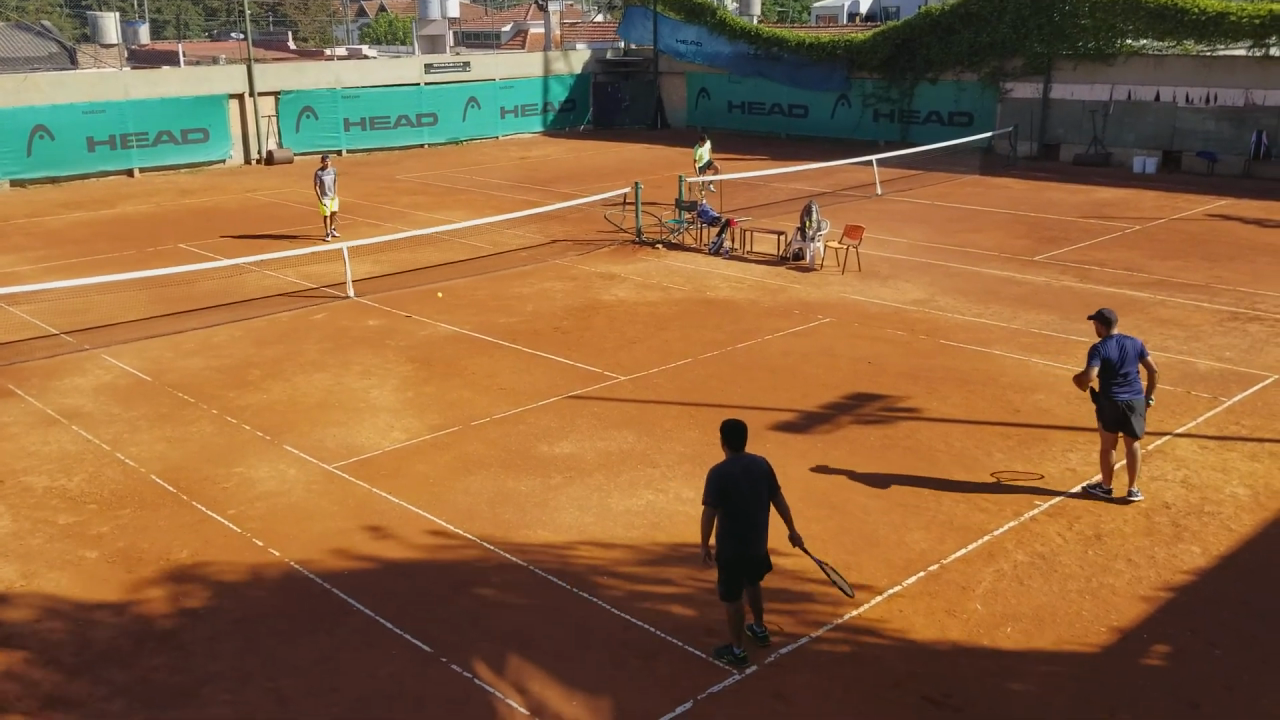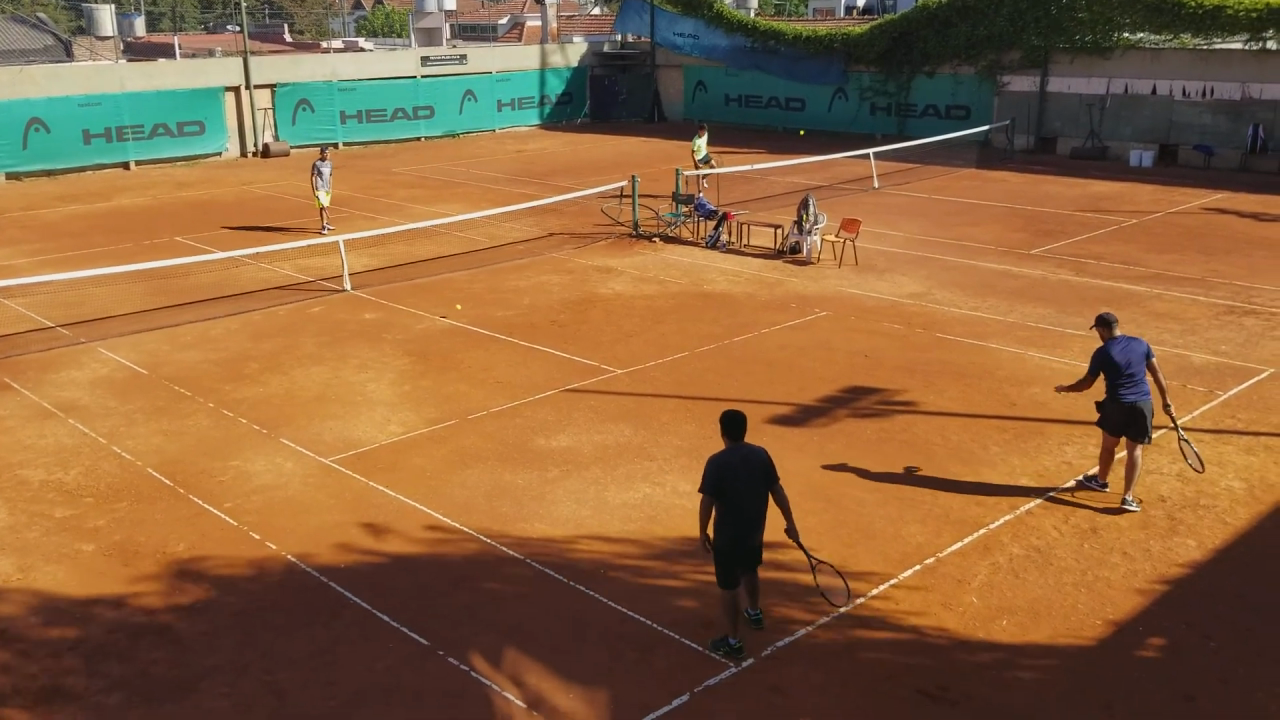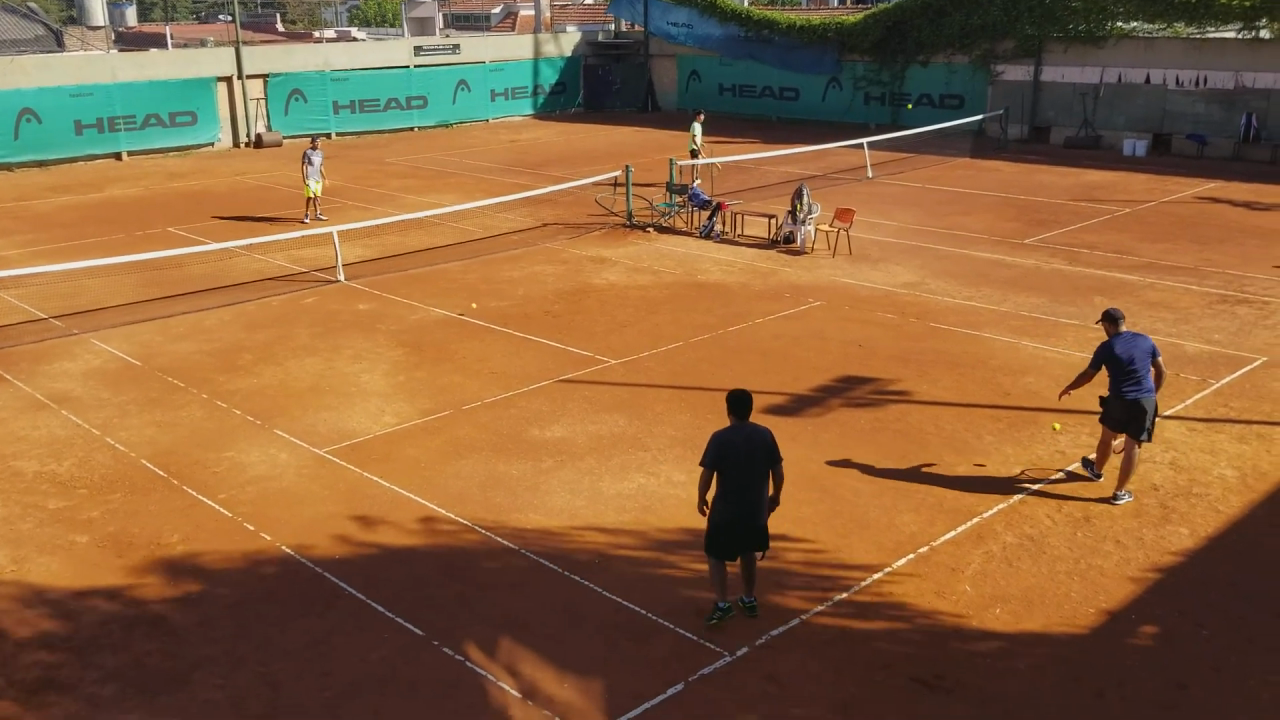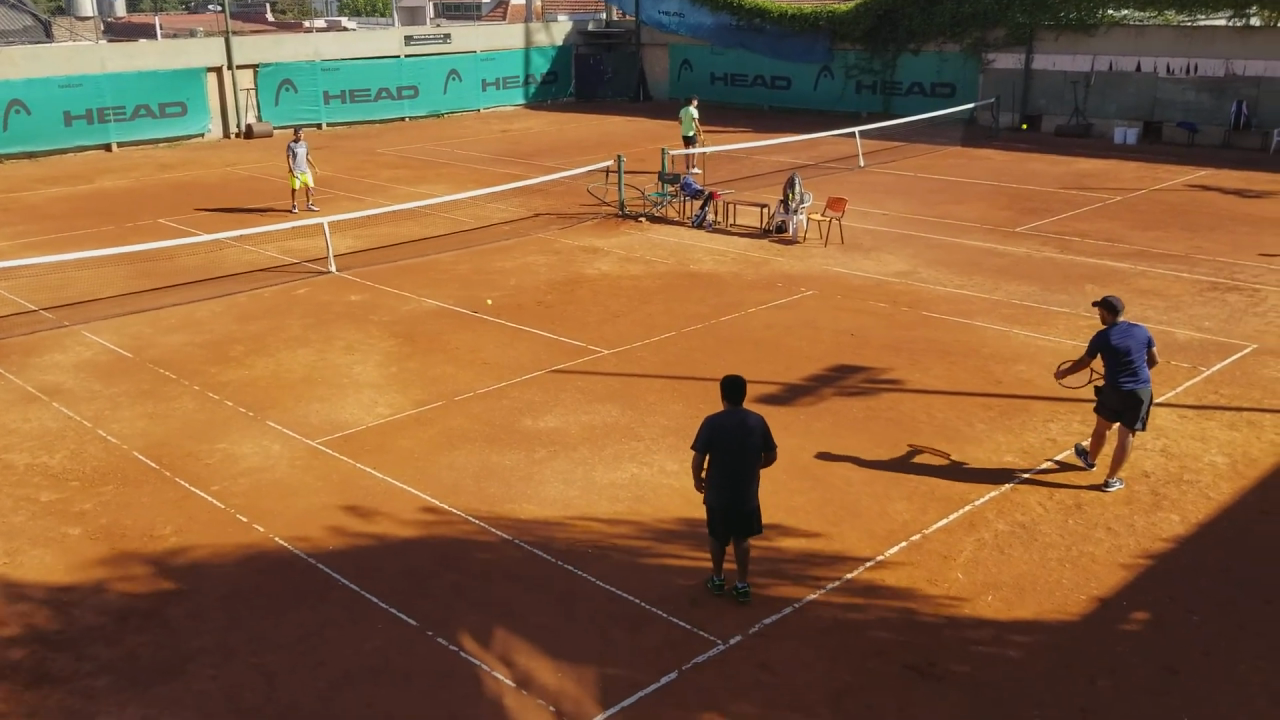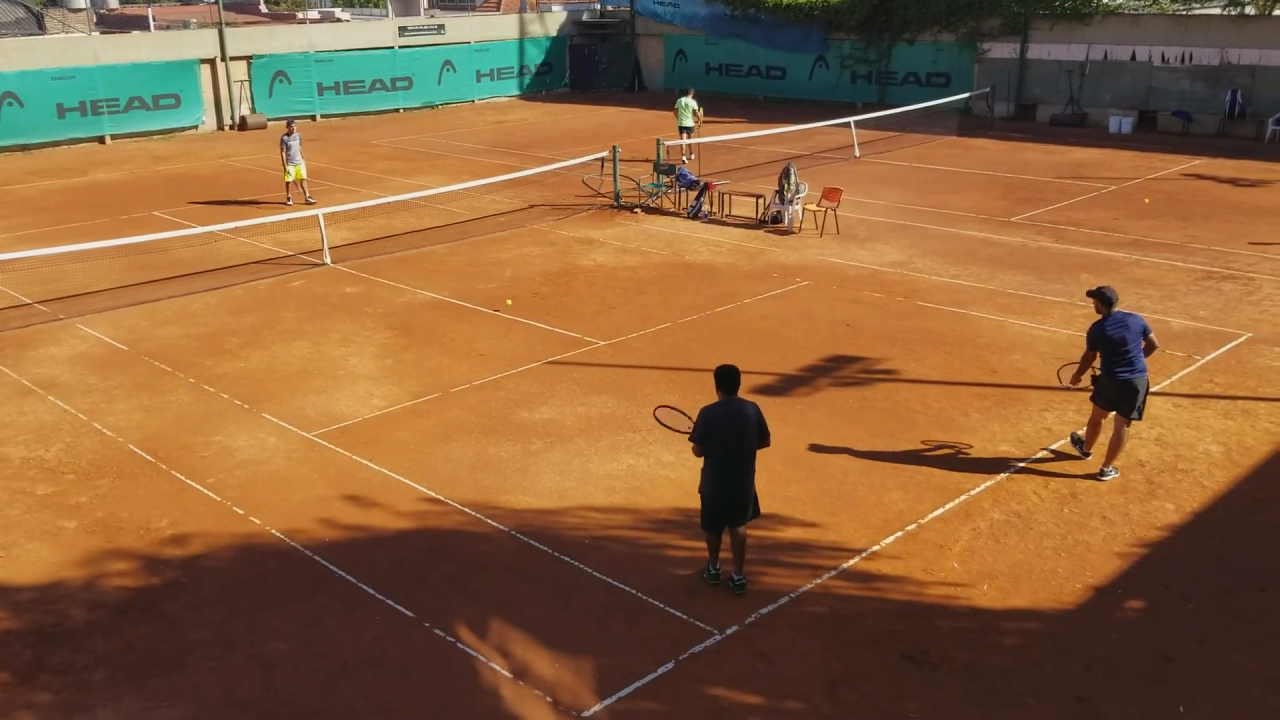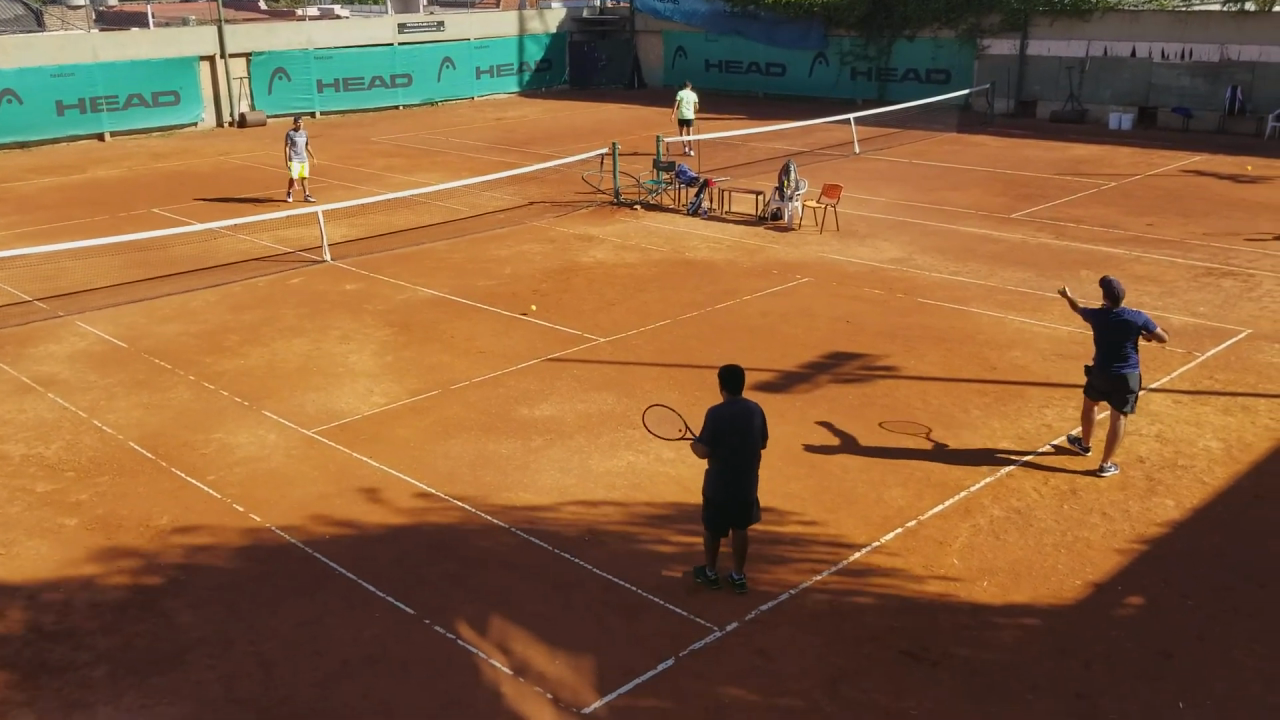
dt=0.3s
person 1, frame 1
left shoulder: (718, 473)
right shoulder: (762, 464)
left elbow: (709, 513)
right elbow: (778, 500)
left wrist: (704, 546)
right wrist: (792, 530)
left hip: (730, 546)
right hip: (757, 542)
left knee: (732, 597)
right knee: (752, 583)
left ankle: (737, 650)
right ankle: (759, 629)
person 1, frame 2
left shoulder: (717, 462)
right shoulder: (761, 455)
left elbow: (707, 501)
right elbow: (777, 491)
left wrist: (703, 532)
right wrist: (790, 522)
left hip: (728, 534)
right hip: (754, 530)
left knee: (729, 586)
right knee: (749, 570)
left ankle: (732, 641)
right ankle: (754, 612)
person 1, frame 3
left shoulder: (720, 438)
right shoulder: (765, 435)
left elbow: (707, 475)
right elbow: (777, 471)
left wrist: (701, 500)
right wrist: (775, 496)
left hip: (725, 511)
right hip: (756, 509)
left knee: (716, 556)
right knee: (748, 554)
left ankle: (722, 604)
right ankle: (749, 599)
person 1, frame 4
left shoulder: (712, 423)
right shoulder: (757, 421)
left elbow: (698, 459)
right elbow: (771, 456)
left wrist: (698, 478)
left hip: (718, 494)
right hip: (747, 493)
left knee: (717, 537)
right knee: (742, 538)
left ankle: (717, 579)
right ankle: (742, 585)
person 1, frame 5
left shoulder: (708, 413)
right shoulder: (752, 409)
left elbow: (697, 451)
right elbow: (765, 442)
left wrist: (698, 448)
left hip: (714, 483)
right hip: (743, 482)
left knee: (712, 527)
right knee: (738, 526)
left ankle: (713, 568)
right ankle: (738, 577)
person 1, frame 6
left shoulder: (716, 413)
right shoulder: (756, 410)
left elbow: (704, 452)
right elbow: (763, 444)
left wrist: (694, 445)
left hip: (719, 485)
right hip: (747, 483)
left knee: (712, 529)
right knee: (740, 528)
left ankle: (710, 572)
right ankle: (739, 576)
person 2, frame 1
left shoulder: (1099, 348)
right shoulder: (1135, 342)
left elbow: (1090, 376)
right elbow: (1153, 371)
left wrist: (1078, 380)
right wrist: (1149, 395)
left hip: (1110, 402)
right hip: (1135, 400)
left knee: (1108, 445)
right knee: (1133, 444)
left ankle: (1106, 487)
right ankle: (1133, 488)
person 2, frame 2
left shoulder: (1102, 352)
right shoulder: (1141, 344)
left elbow: (1086, 384)
right elbow: (1157, 373)
left wrist: (1067, 388)
right wrist: (1166, 400)
left hip: (1116, 405)
right hip: (1142, 403)
left knee: (1109, 445)
right knee: (1135, 450)
left ankle: (1101, 480)
right ankle: (1128, 497)
person 2, frame 3
left shoulder: (1106, 347)
right shoulder: (1146, 341)
left elbow: (1088, 375)
right elbow: (1161, 372)
left wrist: (1067, 389)
right wrist: (1153, 392)
left hip: (1119, 401)
right hip: (1146, 401)
left knee: (1107, 438)
right knee: (1133, 447)
left ankle: (1097, 470)
right ankle: (1120, 492)
person 2, frame 4
left shoulder: (1102, 337)
right shoulder: (1142, 331)
left elbow: (1084, 362)
right elbow: (1154, 360)
left wrist: (1064, 373)
left hip: (1114, 391)
right hip: (1141, 391)
left knee: (1102, 427)
right knee: (1127, 435)
left ankle: (1090, 459)
right ankle: (1111, 479)
person 2, frame 5
left shoulder: (1097, 329)
right shoulder: (1136, 320)
left elbow: (1089, 358)
right elbow: (1153, 345)
left wrist: (1077, 375)
left hip: (1110, 381)
right hip: (1137, 381)
left knee: (1097, 416)
right knee: (1123, 424)
left ankle: (1086, 448)
right ankle: (1107, 468)
person 2, frame 6
left shoulder: (1097, 316)
right shoulder: (1137, 318)
left elbow: (1078, 309)
right elbow: (1164, 338)
left wrist: (1067, 297)
right wrist: (1148, 335)
left hip: (1101, 373)
right hip: (1128, 376)
left knee: (1089, 405)
right knee: (1118, 418)
left ankle: (1084, 444)
right ankle: (1106, 464)
